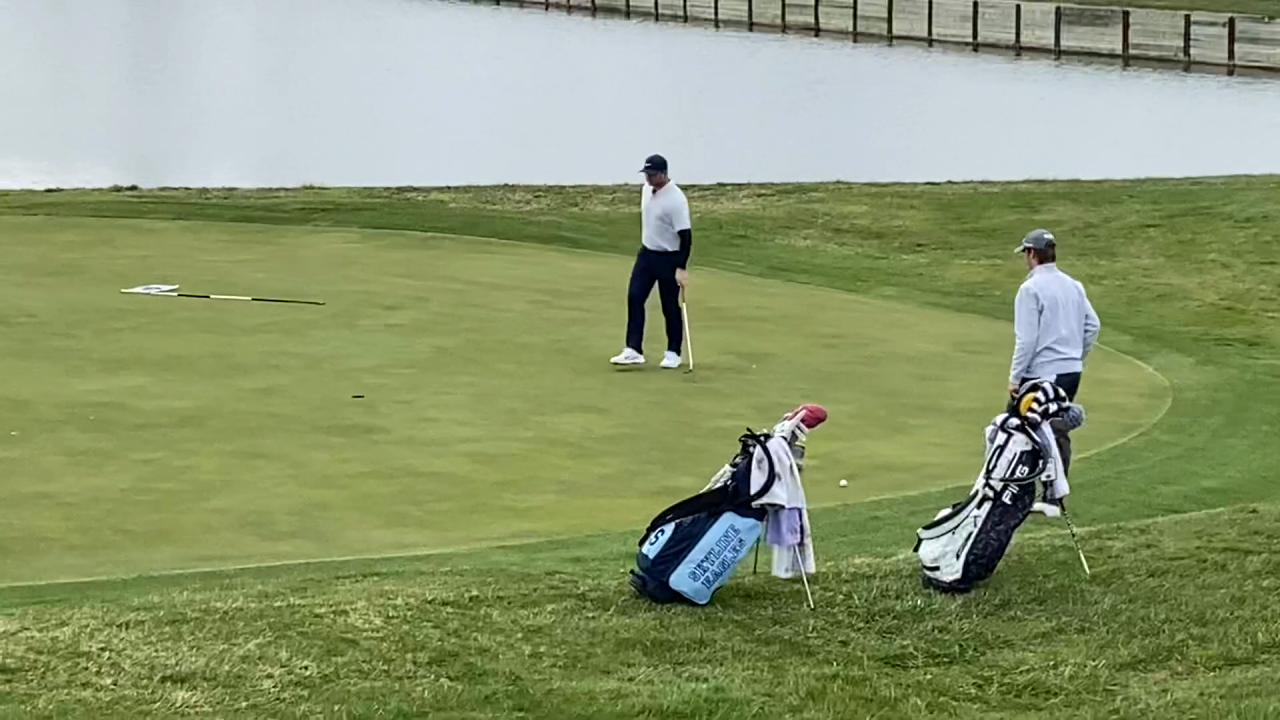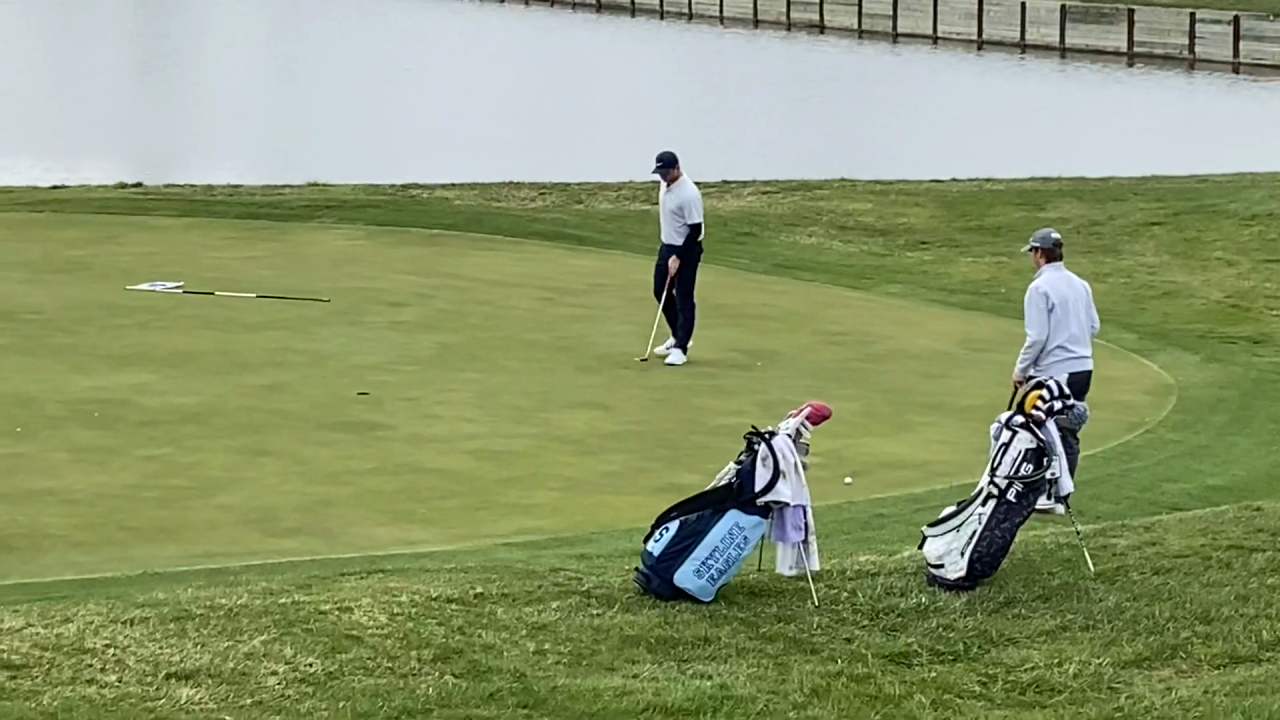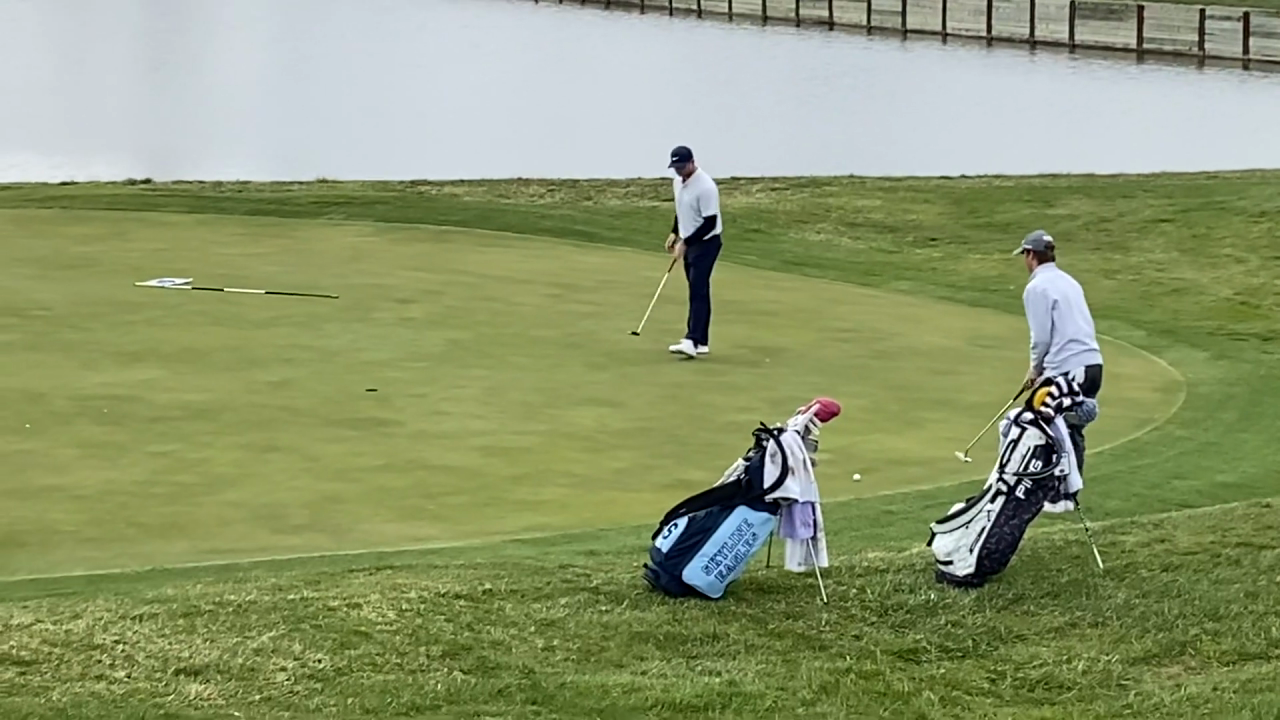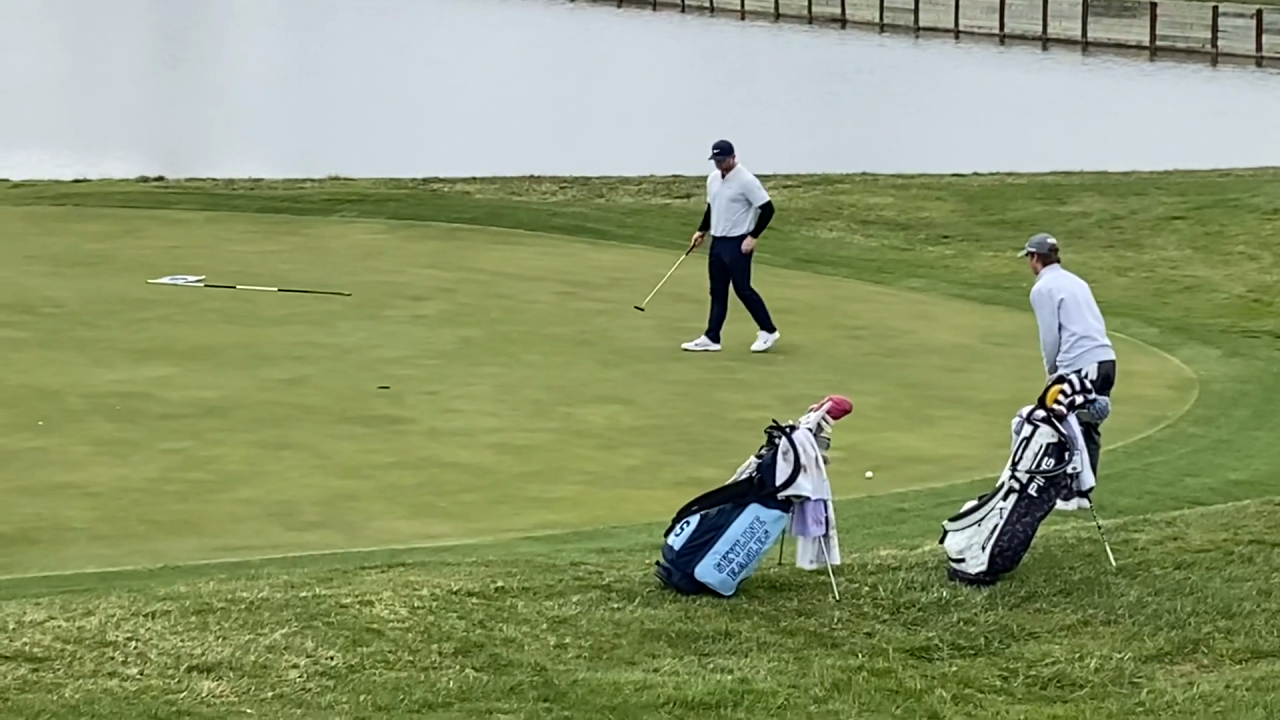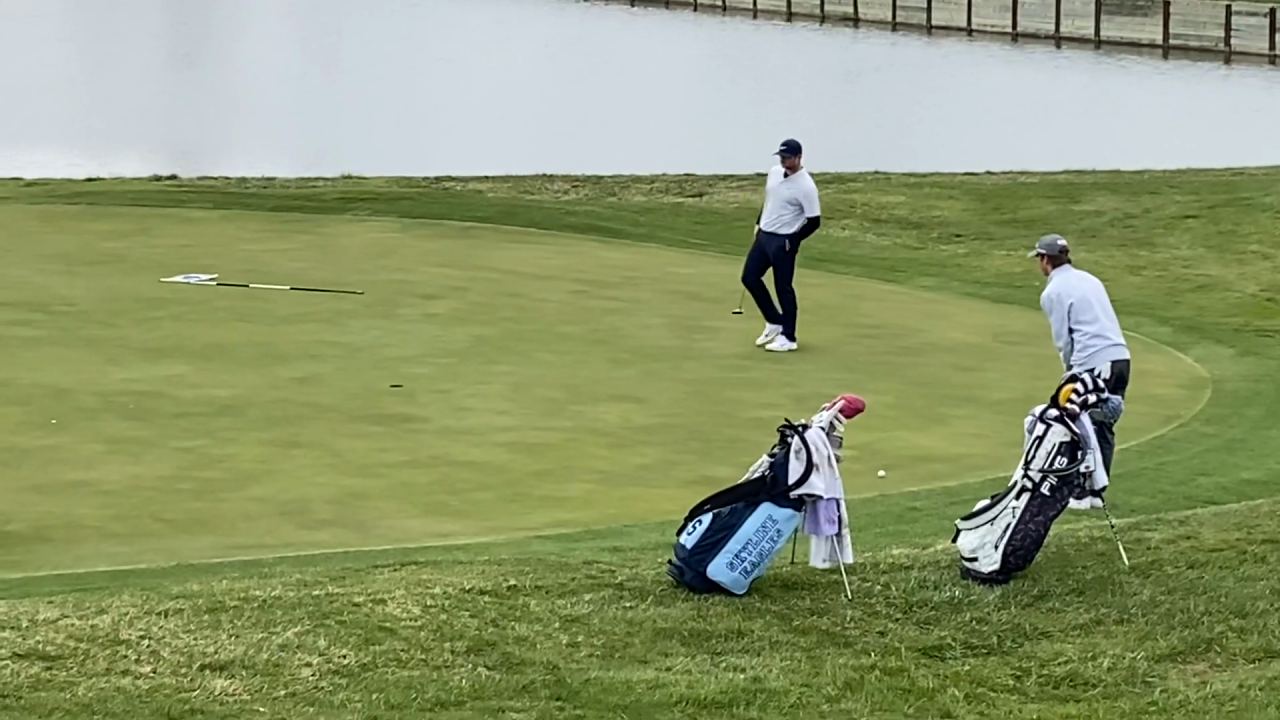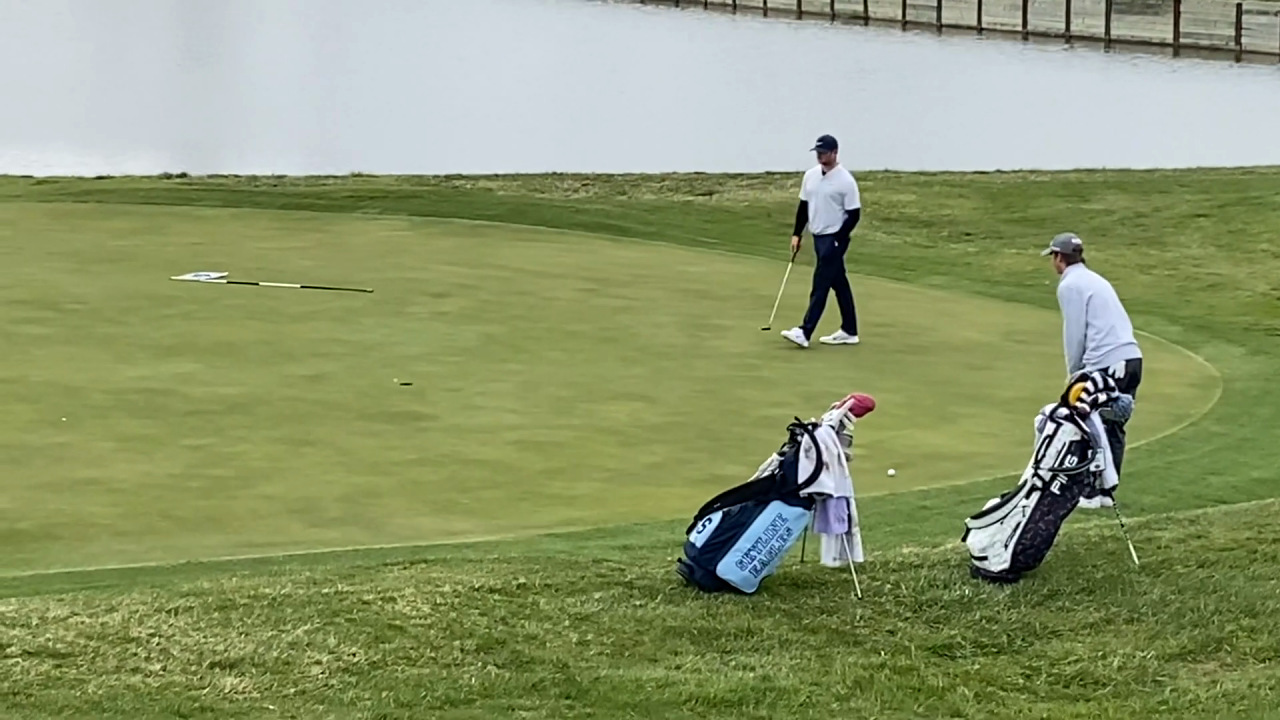
dt=0.5s
person 1, frame 1
left shoulder: (1031, 288)
right shoulder: (1073, 285)
left elbow: (1026, 339)
right elbow: (1092, 326)
left wrist: (1015, 377)
left hip: (1041, 375)
right hip: (1071, 372)
right knee: (1058, 433)
person 1, frame 2
left shoulder: (1040, 287)
right shoulder: (1080, 284)
left elbow: (1037, 337)
right elbow: (1093, 326)
left wrist: (1020, 369)
left hip: (1051, 373)
right hip: (1082, 370)
right knee: (1068, 434)
person 1, frame 3
left shoulder: (1037, 287)
right shoulder: (1069, 282)
left elbow: (1042, 337)
left wrist: (1035, 369)
right wrist: (1042, 369)
left hip: (1066, 369)
right hip: (1091, 365)
right knee: (1073, 433)
left ankle: (1056, 500)
right ankle: (1070, 497)
person 1, frame 4
left shoulder: (1042, 289)
right shoulder: (1075, 281)
left elbow: (1050, 337)
left wrist: (1051, 372)
left hip: (1078, 366)
right hip: (1105, 360)
right knee: (1089, 429)
left ankle: (1068, 495)
right ankle: (1082, 493)
person 1, frame 5
left shoulder: (1052, 292)
right shoulder: (1089, 279)
left elbow: (1063, 339)
left wrist: (1071, 371)
left hip: (1093, 364)
right hip: (1120, 358)
right knee: (1104, 428)
left ankle: (1080, 493)
right ankle: (1095, 492)
person 1, frame 6
left shoulder: (1069, 285)
right shoulder: (1095, 280)
left elbow: (1074, 335)
left wrist: (1073, 373)
right wrist: (1081, 371)
left hip: (1105, 364)
right hip: (1131, 359)
right knee: (1114, 428)
left ankle: (1089, 493)
person 2, frame 1
left shoulder: (676, 199)
right shoulder: (647, 189)
left elbow: (685, 237)
left wrist: (682, 269)
left hip: (669, 258)
right hip: (647, 253)
left knee: (670, 306)
right knee: (635, 298)
left ankle: (674, 352)
right ankle: (634, 350)
person 2, frame 2
left shoulder: (689, 193)
right shoulder: (665, 184)
left elbow: (696, 229)
left wrist: (678, 257)
left hip: (685, 252)
right hip: (667, 247)
left knee: (684, 300)
right knee: (661, 292)
left ankle: (680, 348)
right ankle: (678, 337)
person 2, frame 3
left shoulder: (705, 186)
right shoulder: (678, 182)
left elbow: (711, 223)
left wrist: (685, 243)
right wrist: (674, 233)
left hip: (706, 244)
right hip: (690, 244)
left knee: (698, 291)
right knee: (696, 292)
left ankle: (692, 341)
right ankle: (699, 341)
person 2, frame 4
left shoulder: (747, 181)
right shoulder: (713, 179)
left elbow: (767, 209)
left wrist: (753, 236)
right wrist: (702, 230)
left hip: (739, 244)
right hip: (717, 242)
left knee: (742, 289)
right knee: (717, 290)
left ankle: (768, 331)
right ankle: (712, 338)
person 2, frame 5
left shoulder: (806, 186)
right shoulder: (774, 173)
left elbow: (813, 222)
left wrist: (792, 242)
right wrist: (758, 224)
left hip: (784, 241)
right hip: (764, 236)
left knee: (783, 287)
right knee: (749, 278)
left ankle: (788, 337)
right ankle: (775, 321)
person 2, frame 6
left shoulder: (846, 181)
right shoulder: (810, 176)
left elbow: (854, 215)
right elbow: (803, 206)
left wrist: (837, 240)
right wrist: (796, 234)
left hip: (834, 240)
right hip: (819, 238)
left knee: (820, 284)
right knee: (839, 283)
left ankle: (805, 332)
right ankle: (849, 331)
